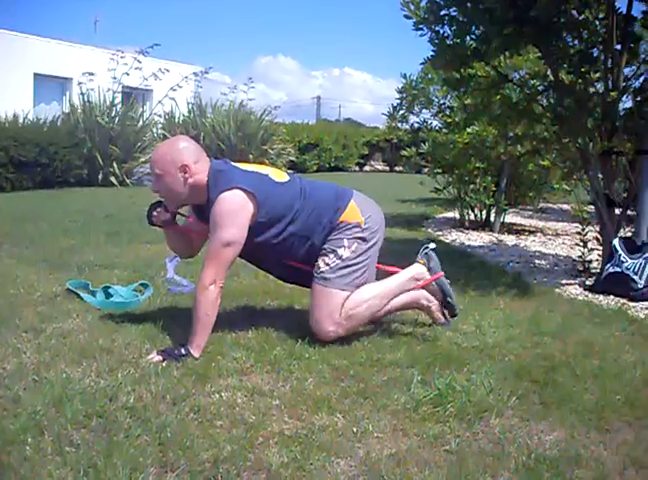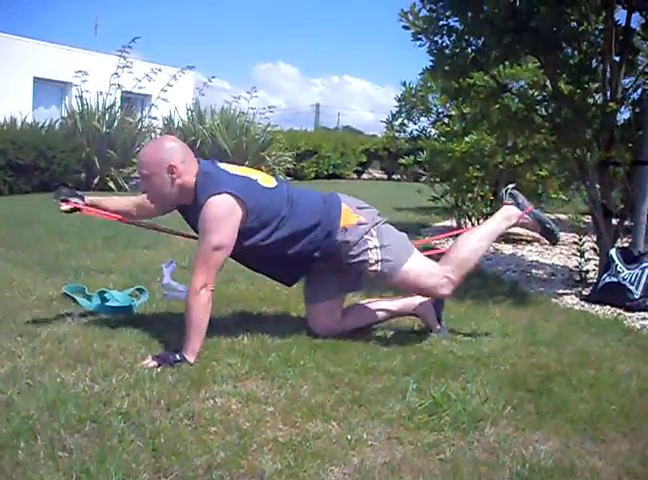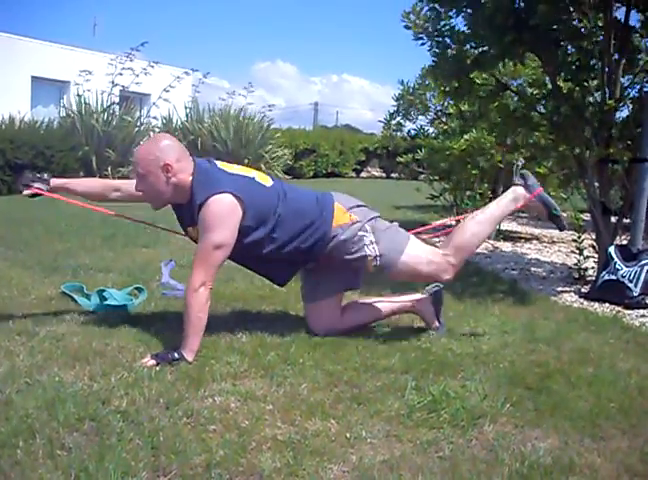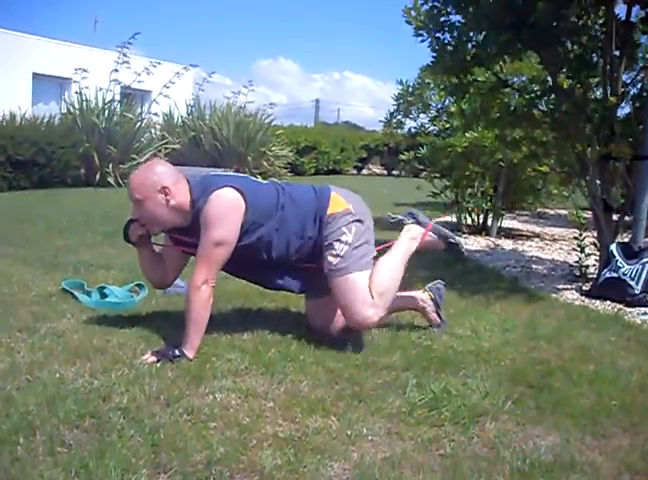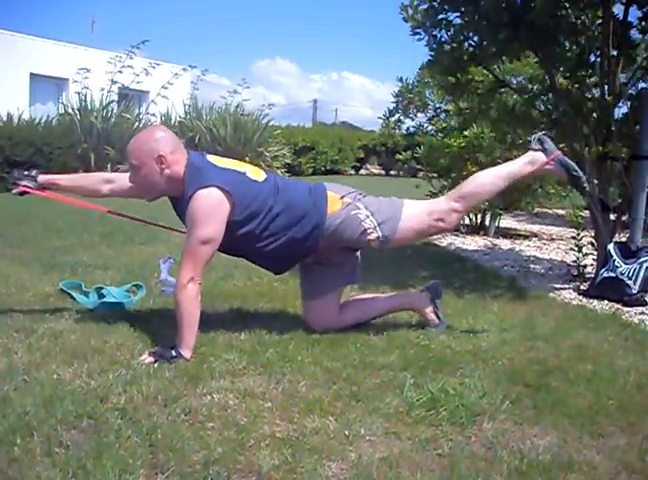
dt=1s
person 1, frame 1
left shoulder: (230, 200)
right shoulder: (206, 190)
left elbow: (211, 282)
right elbow: (187, 248)
left wrist: (193, 348)
right wrist: (166, 222)
left hip: (352, 219)
right hip: (340, 221)
left knee: (328, 328)
right knee: (346, 313)
left ankle: (419, 272)
right ankle: (420, 295)
person 1, frame 2
left shoulder: (218, 203)
right shoulder: (187, 187)
left elbow: (201, 286)
right elbow: (136, 207)
left wrist: (187, 355)
right wrist: (89, 201)
left hip: (347, 226)
right hip: (328, 239)
left knee: (442, 280)
right knee: (325, 325)
left ankle: (509, 214)
right ankle: (418, 307)
person 1, frame 3
left shoulder: (217, 202)
right shoulder: (181, 180)
left elbow: (200, 285)
right elbow: (113, 189)
left wrist: (186, 352)
right wrist: (53, 183)
left hip: (341, 225)
right hip: (324, 237)
left knee: (441, 265)
right knee: (323, 324)
left ankle: (520, 193)
right ankle: (418, 303)
person 1, frame 4
left shoulder: (219, 201)
right shoulder: (181, 218)
left elbow: (202, 283)
right elbow: (160, 278)
left wrist: (186, 350)
right wrist: (140, 242)
left hip: (338, 214)
right hip: (320, 231)
left knee: (365, 316)
right knee: (324, 323)
left ankle: (413, 234)
right ankle: (422, 298)
person 1, frame 5
left shoulder: (204, 196)
right shoulder: (181, 171)
left elbow: (188, 281)
right elbow: (108, 183)
left wrist: (183, 350)
right wrist: (43, 179)
left hip: (336, 216)
right hip: (320, 235)
left knee: (445, 213)
right knee: (322, 321)
left ankle: (540, 158)
right ankle: (417, 300)
